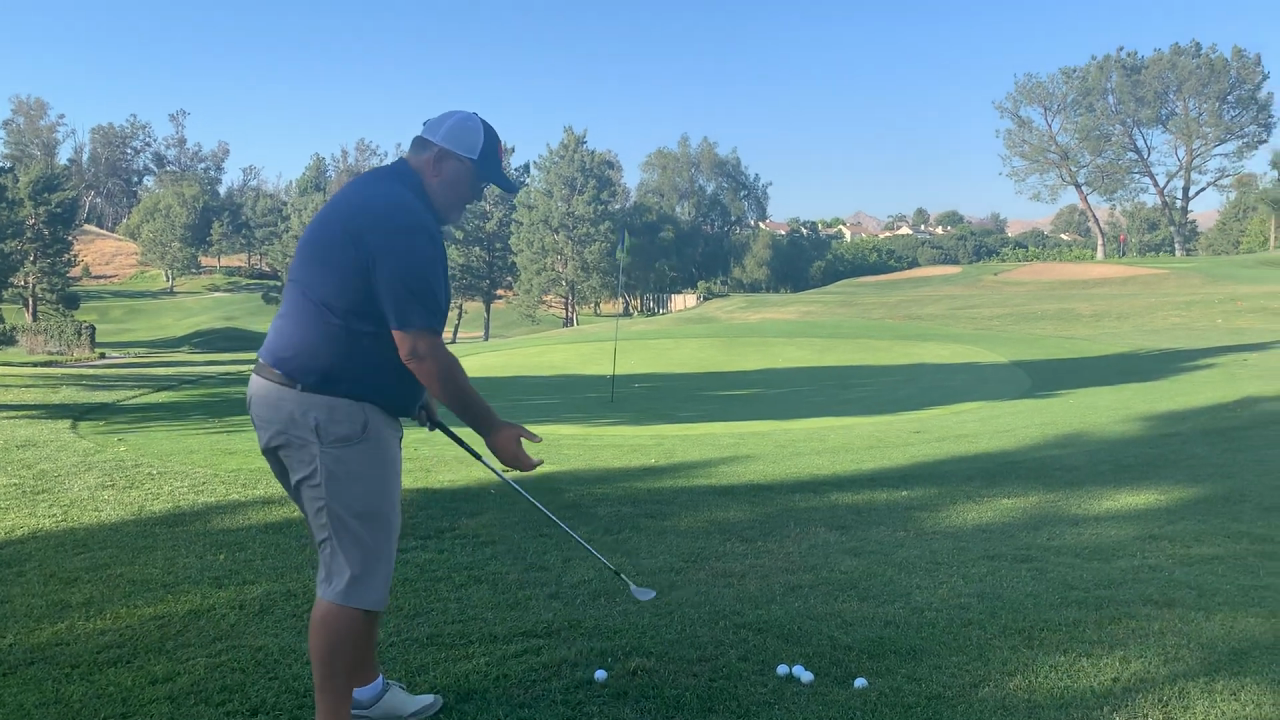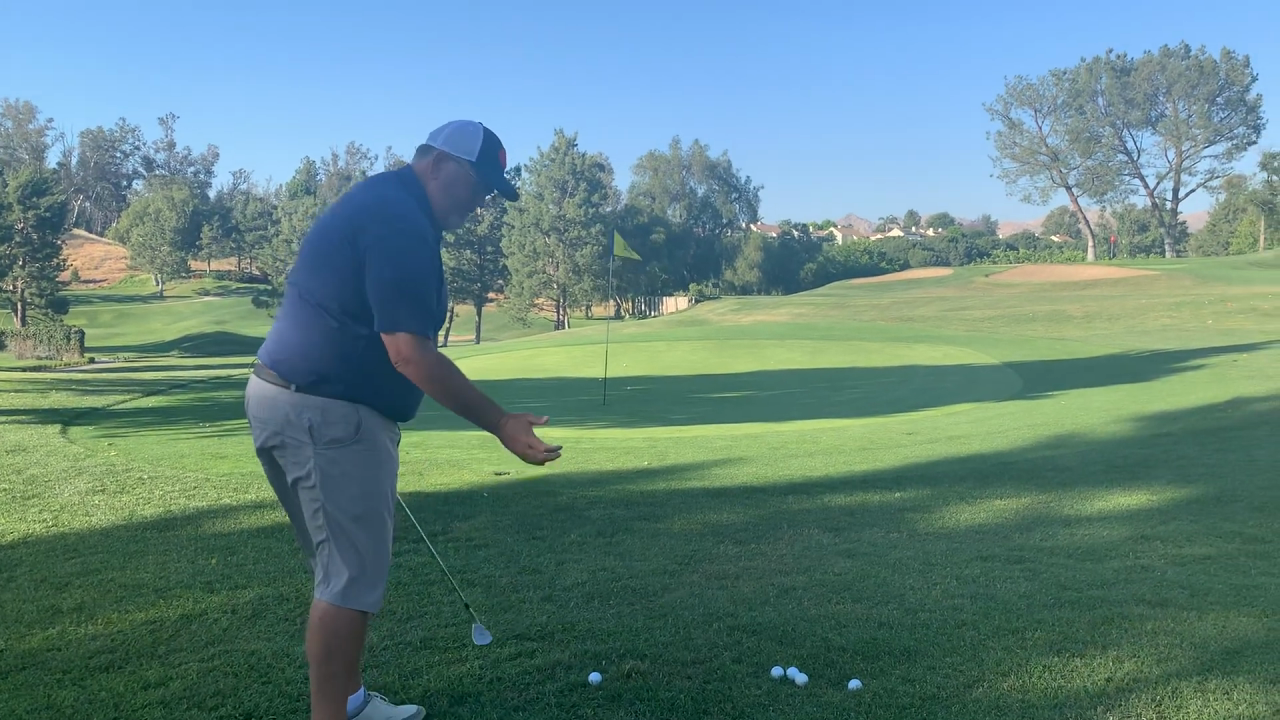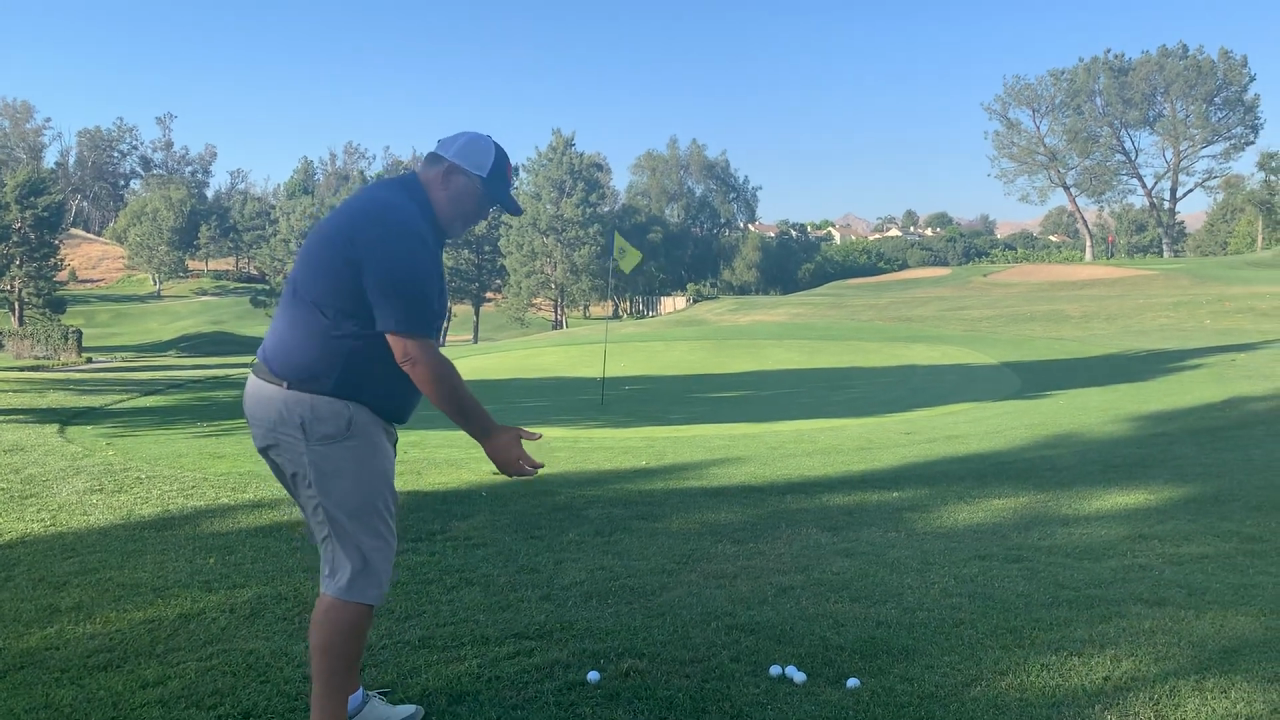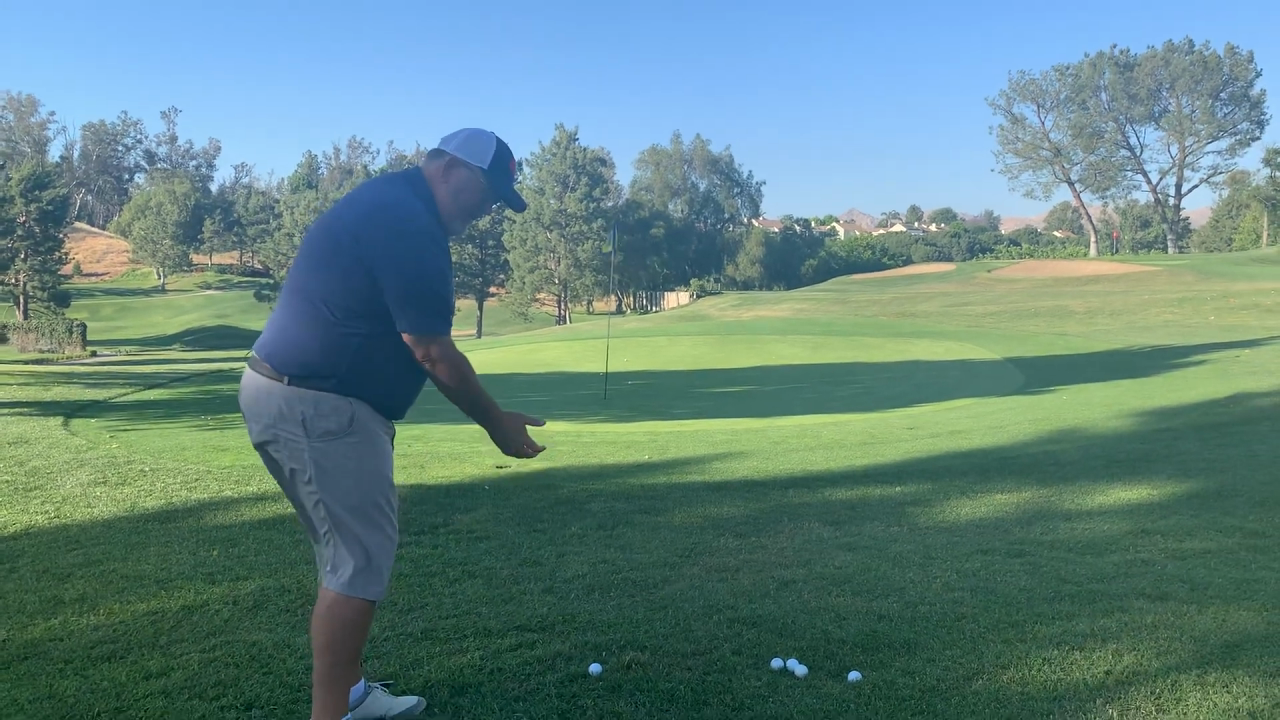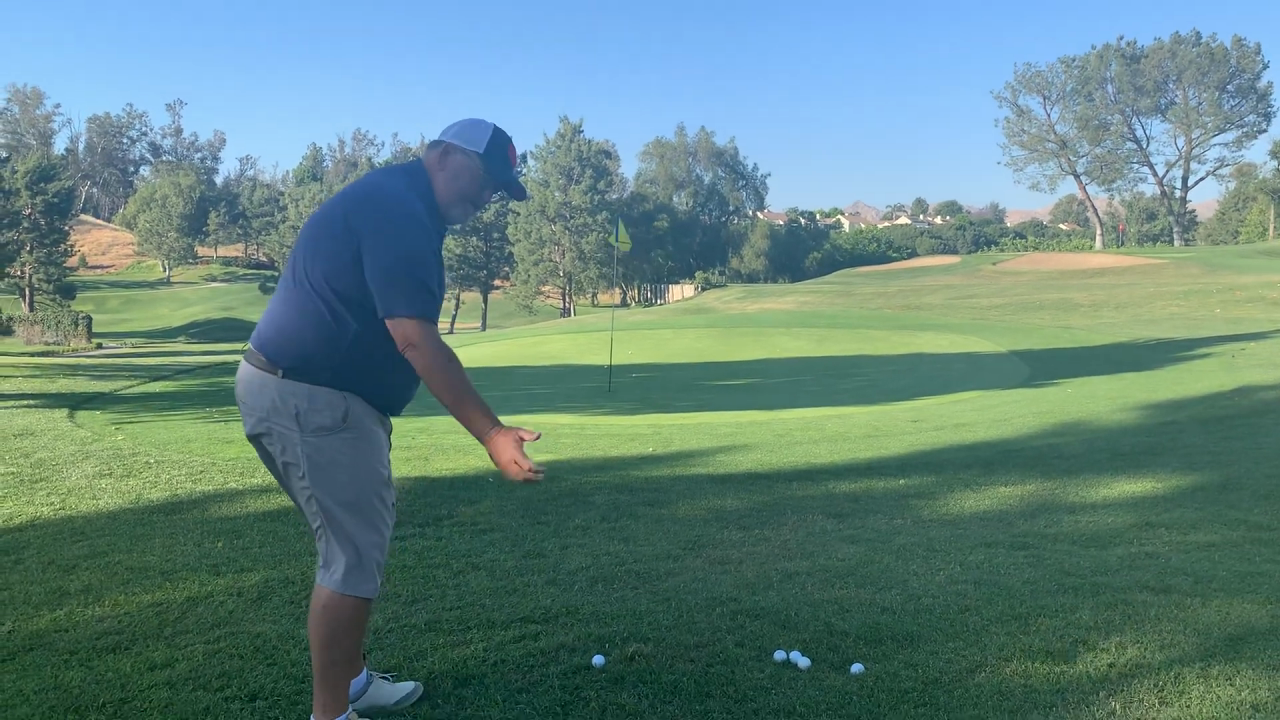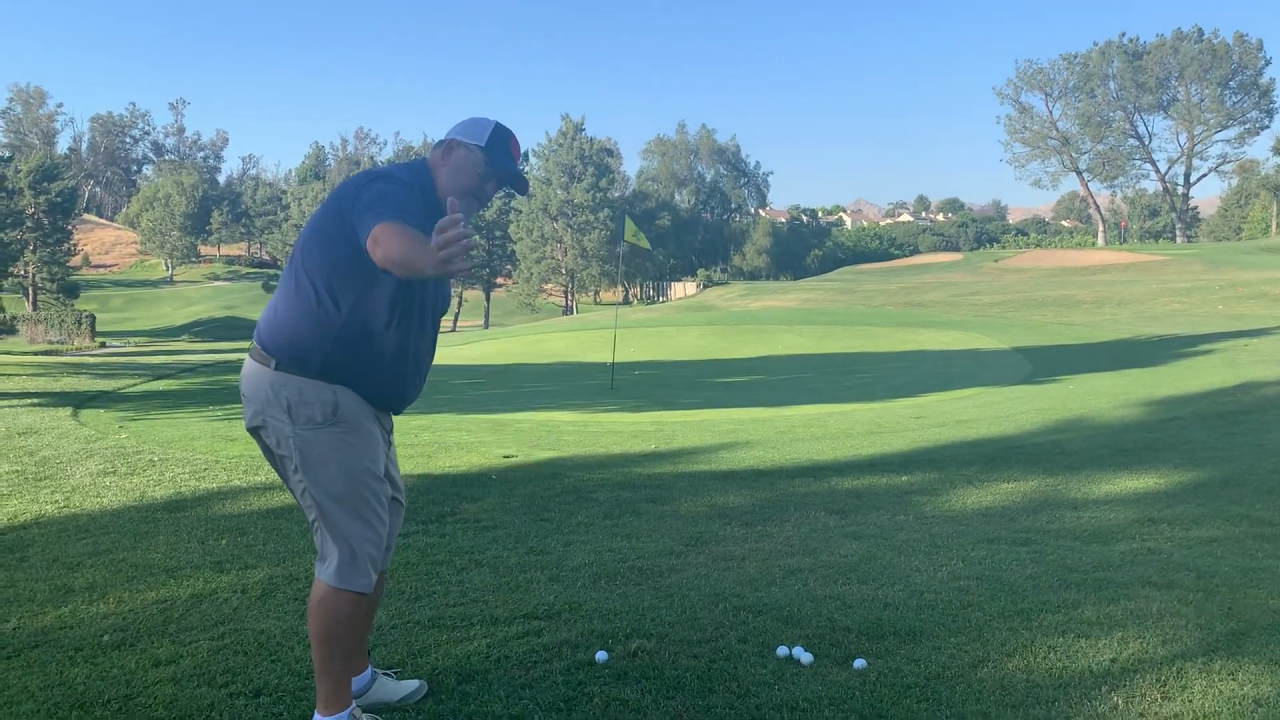
dt=0.3s
person 1, frame 1
left shoulder: (378, 196)
right shoulder: (401, 218)
right elbow: (420, 351)
left wrist: (415, 398)
right wrist: (493, 429)
left hip: (315, 396)
right hip: (326, 409)
left knee: (366, 554)
right knee: (354, 568)
person 1, frame 2
left shoulder: (383, 203)
right shoulder: (398, 221)
right elbow: (412, 354)
right wrist: (502, 424)
left hip: (311, 400)
right hip: (322, 410)
left knee: (353, 562)
right knee: (351, 572)
person 1, frame 3
left shoulder: (389, 211)
right shoulder: (399, 226)
right elbow: (415, 355)
right wrist: (490, 434)
left hip: (317, 403)
right hip: (319, 410)
left knee: (356, 558)
right knee: (356, 568)
person 1, frame 4
left shoulder: (389, 204)
right shoulder: (406, 223)
right elbow: (433, 353)
right wrist: (499, 425)
left hip: (305, 394)
right hip: (317, 405)
left knee: (356, 551)
right knee: (359, 561)
person 1, frame 5
left shoulder: (404, 207)
right shoulder: (395, 206)
right elbow: (415, 336)
right wrist: (490, 434)
left hip: (323, 393)
right hip: (309, 398)
left knee: (365, 540)
right knee: (354, 553)
person 1, frame 6
left shoulder: (428, 221)
right shoulder: (390, 188)
right elbow: (390, 246)
right wrist: (433, 261)
left hip: (348, 393)
right hip: (308, 392)
left knee: (376, 536)
right knee: (351, 549)
